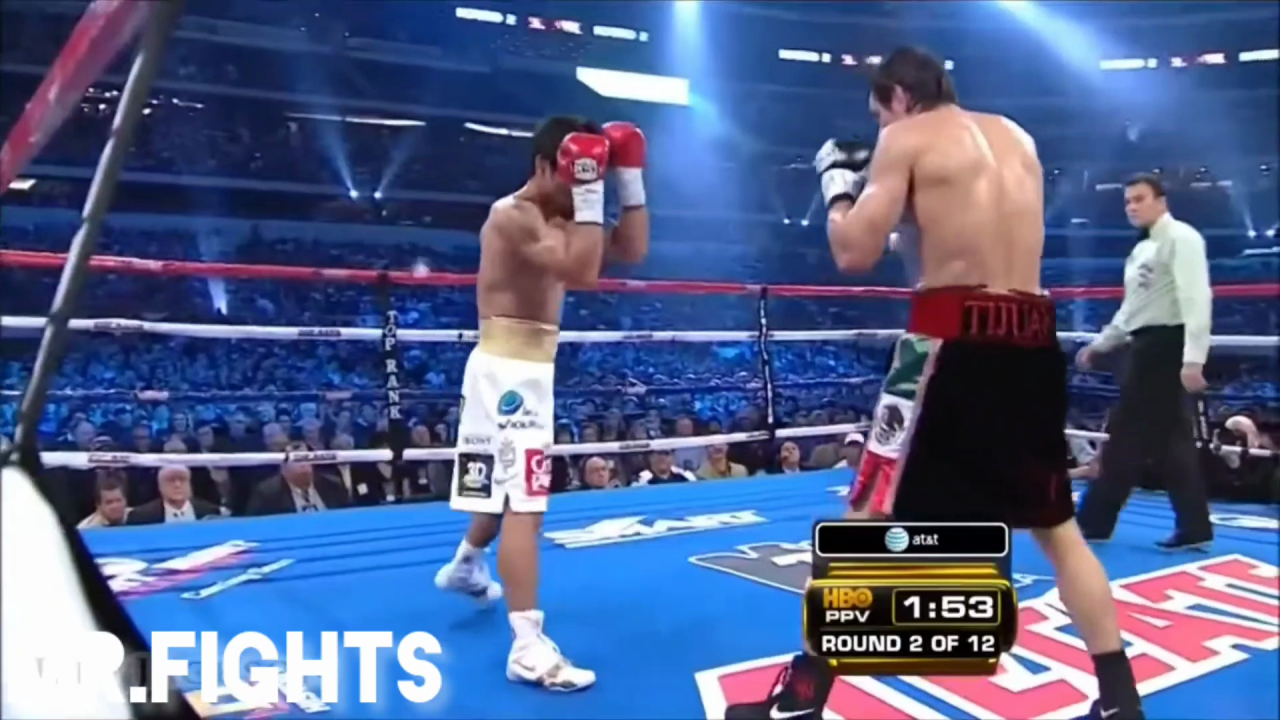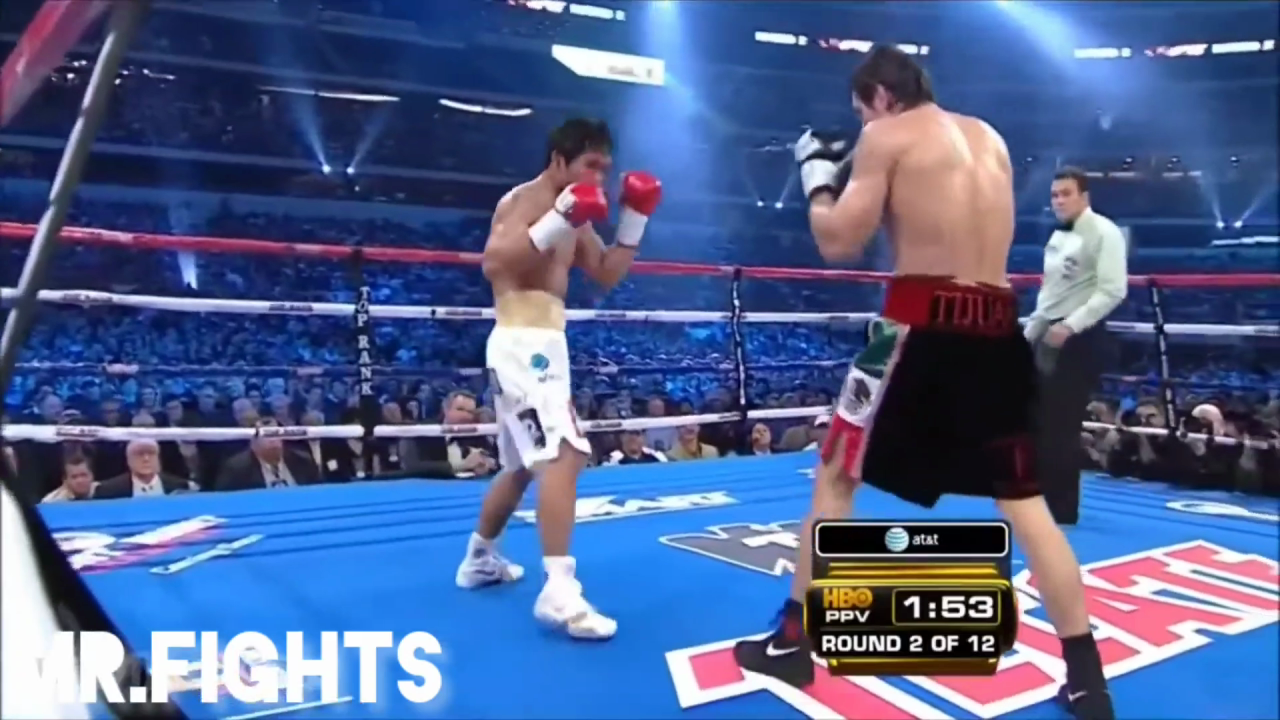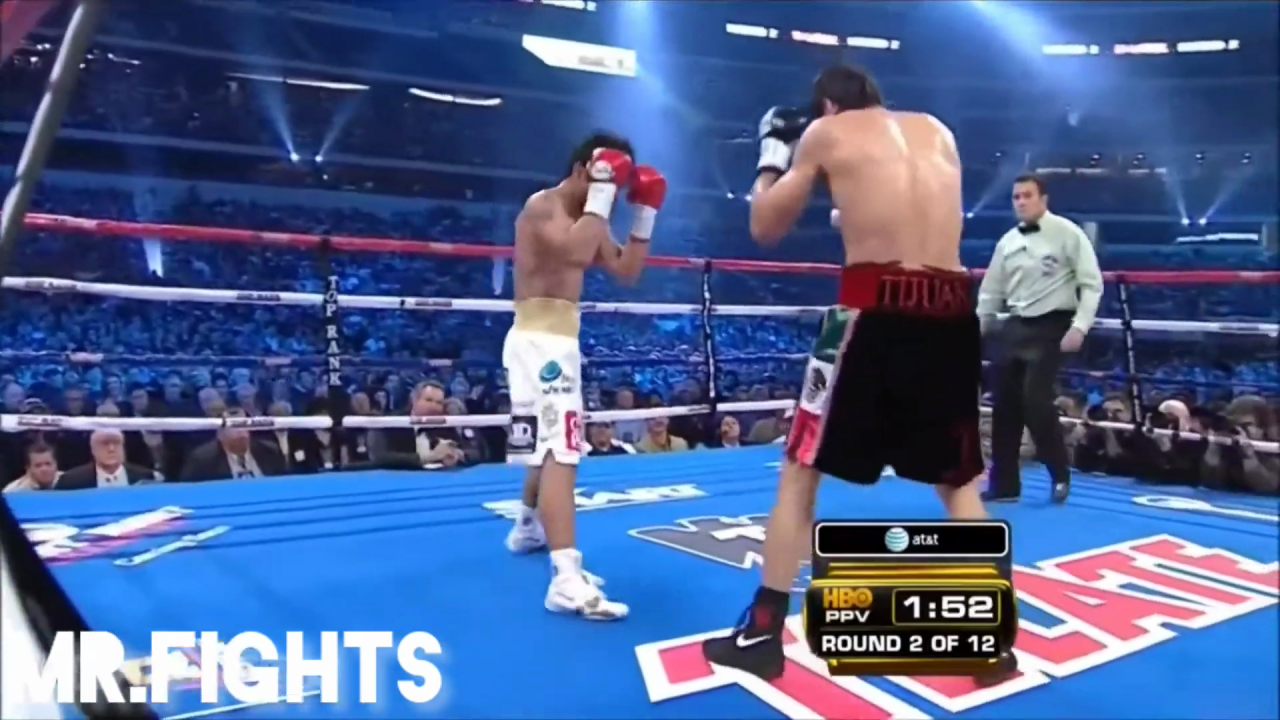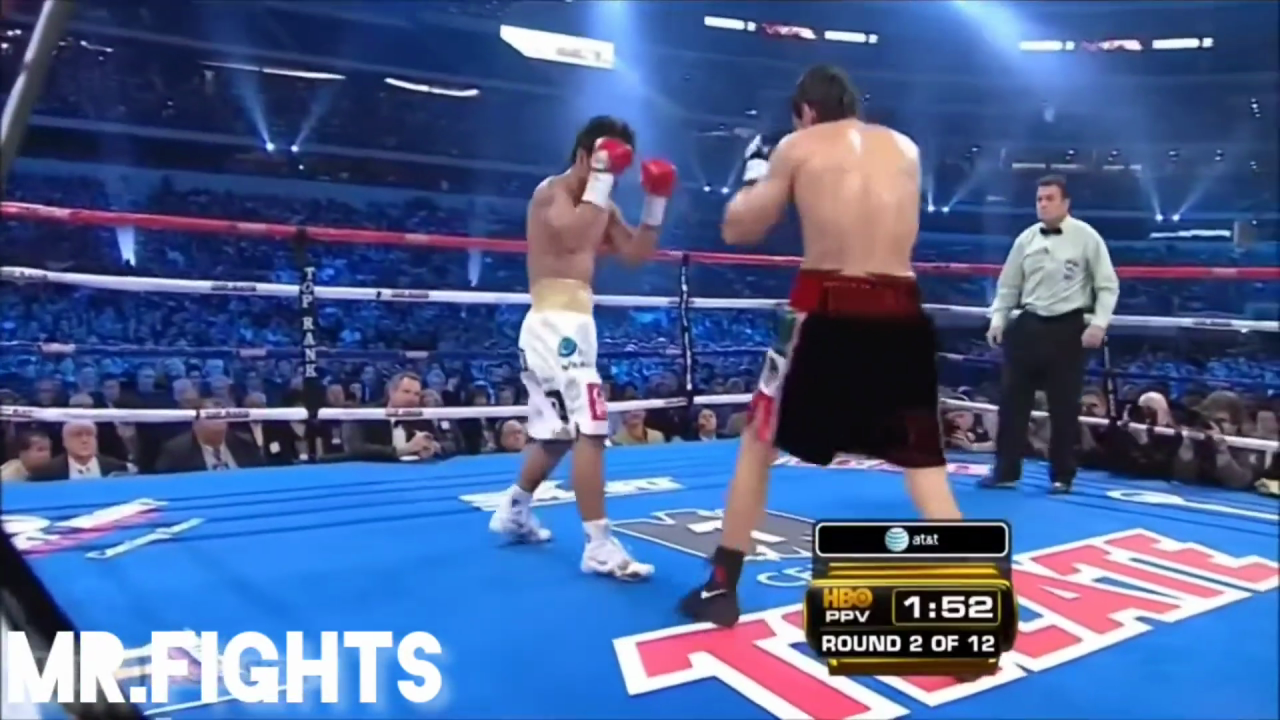
dt=0.4s
person 1, frame 1
left shoulder: (908, 139)
right shoulder: (1017, 137)
left elbow: (855, 253)
left wrist: (839, 178)
left hip: (953, 336)
right hip: (1032, 337)
left knee: (869, 517)
right knee: (1054, 524)
person 1, frame 2
left shoulder: (889, 135)
right shoulder: (987, 136)
left elbow: (839, 243)
left wrist: (818, 173)
left hip: (922, 322)
right hip: (996, 326)
left knee: (835, 476)
right knee: (1024, 503)
left ankle: (791, 643)
person 1, frame 3
left shoulder: (829, 132)
right shoulder: (936, 131)
left elbow: (765, 227)
left wrist: (775, 151)
left hip: (876, 307)
right hip: (951, 309)
left knee: (802, 467)
right knee: (957, 480)
left ankle: (761, 633)
person 1, frame 4
left shoulder: (798, 146)
right shoulder: (904, 146)
left elbow: (738, 230)
left wrist: (757, 171)
left hip: (828, 310)
right hip: (900, 312)
left knee: (758, 443)
right knee: (925, 466)
left ankle: (719, 587)
person 2, frame 1
left shoulder: (560, 216)
right shoulder: (514, 215)
left elbow: (632, 250)
right elbow: (582, 272)
left wrist: (630, 177)
right wrist: (590, 190)
left hip: (526, 370)
right hip: (508, 371)
left knee: (510, 490)
right knee: (524, 502)
left ankle: (465, 564)
right ankle: (529, 647)
person 2, frame 2
left shoulder: (572, 214)
right shoulder: (524, 200)
left elbow: (608, 274)
right elbow: (495, 263)
left wrist: (635, 217)
right wrist: (558, 221)
left hip: (540, 343)
right hip: (523, 342)
left knee: (522, 465)
right knee: (564, 453)
left ankle: (479, 560)
right ankle: (560, 590)
person 2, frame 3
left shoulder: (585, 215)
right shoulder: (544, 205)
left elbow: (626, 269)
right elbow: (576, 252)
left wrist: (645, 209)
right wrist: (602, 191)
left hip: (556, 343)
right hip: (540, 344)
left knee: (555, 448)
right knee: (561, 456)
left ankle: (528, 525)
right ankle: (568, 580)
person 2, frame 4
left shoulder: (600, 206)
right shoulder: (552, 192)
left elbow: (635, 251)
right elbow: (575, 235)
left wrist: (656, 198)
right wrist: (602, 178)
left hip: (571, 325)
right hip: (556, 326)
left knee: (556, 432)
right knee: (589, 432)
left ankle: (514, 512)
right ankle: (600, 547)
person 3, frame 1
left shoulder: (1181, 239)
right shoulder: (1141, 249)
left elbow: (1196, 301)
left wrist: (1193, 359)
right wrist: (1101, 344)
left hip: (1162, 346)
right hip: (1147, 345)
left knee: (1127, 436)
right knee: (1168, 440)
left ankle: (1095, 521)
right ankle: (1193, 526)
person 3, frame 2
left shoulder: (1103, 233)
right shoulder: (1057, 237)
left elbow: (1112, 290)
left wrist: (1071, 325)
right wrist: (1029, 333)
left hip: (1078, 338)
right hip: (1052, 336)
left knee: (1061, 421)
right knee: (1035, 416)
left ankle: (1061, 507)
right ankle: (1047, 492)
person 3, frame 3
left shoulder: (1068, 234)
right shoulder: (1007, 241)
left elbow: (1092, 284)
right elbow: (991, 291)
left wrist: (1080, 327)
left hip: (1050, 329)
right hip: (1015, 328)
left knee: (1036, 404)
right knee: (1005, 407)
left ankle: (1060, 475)
right ankle: (1004, 484)
person 3, frame 4
left shoulder: (1087, 238)
right shoulder: (1026, 239)
left elbow: (1108, 286)
right elbow: (1008, 285)
left wrist: (1099, 324)
right wrist: (998, 320)
left hip: (1066, 328)
right hip: (1029, 325)
left knee: (1063, 405)
right knee: (1012, 396)
left ankle: (1062, 474)
right ankle: (1006, 469)
